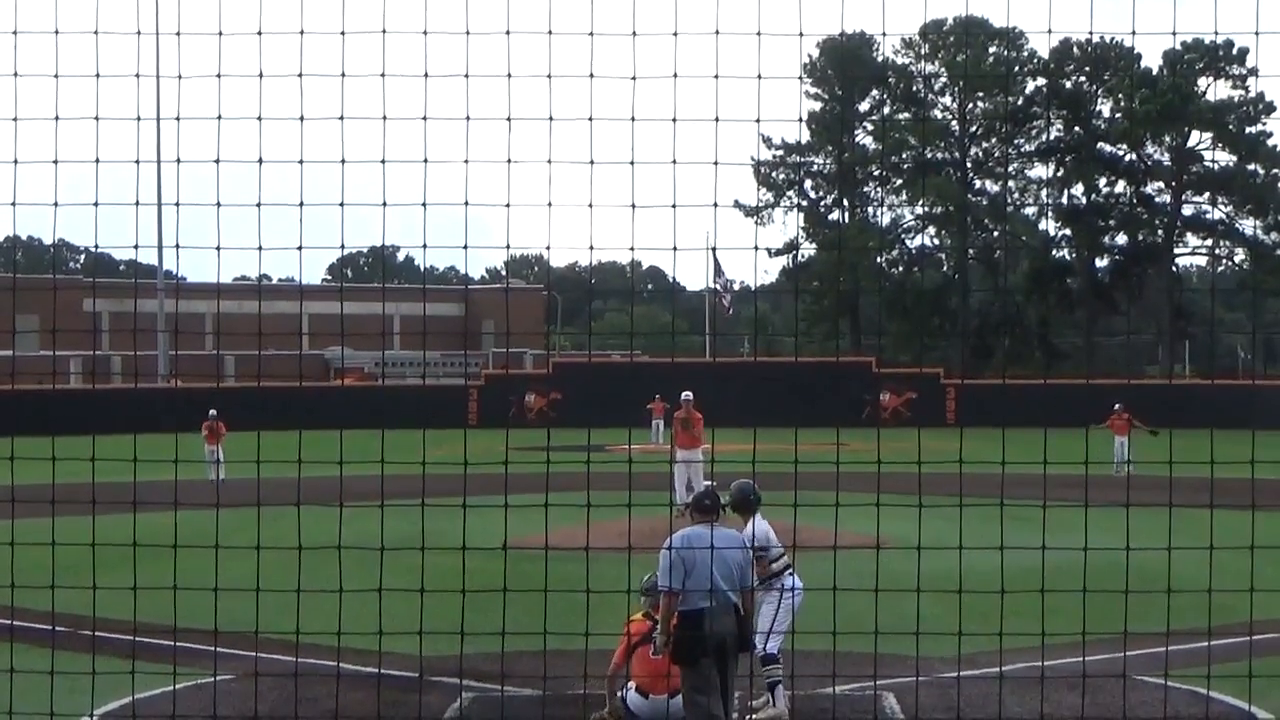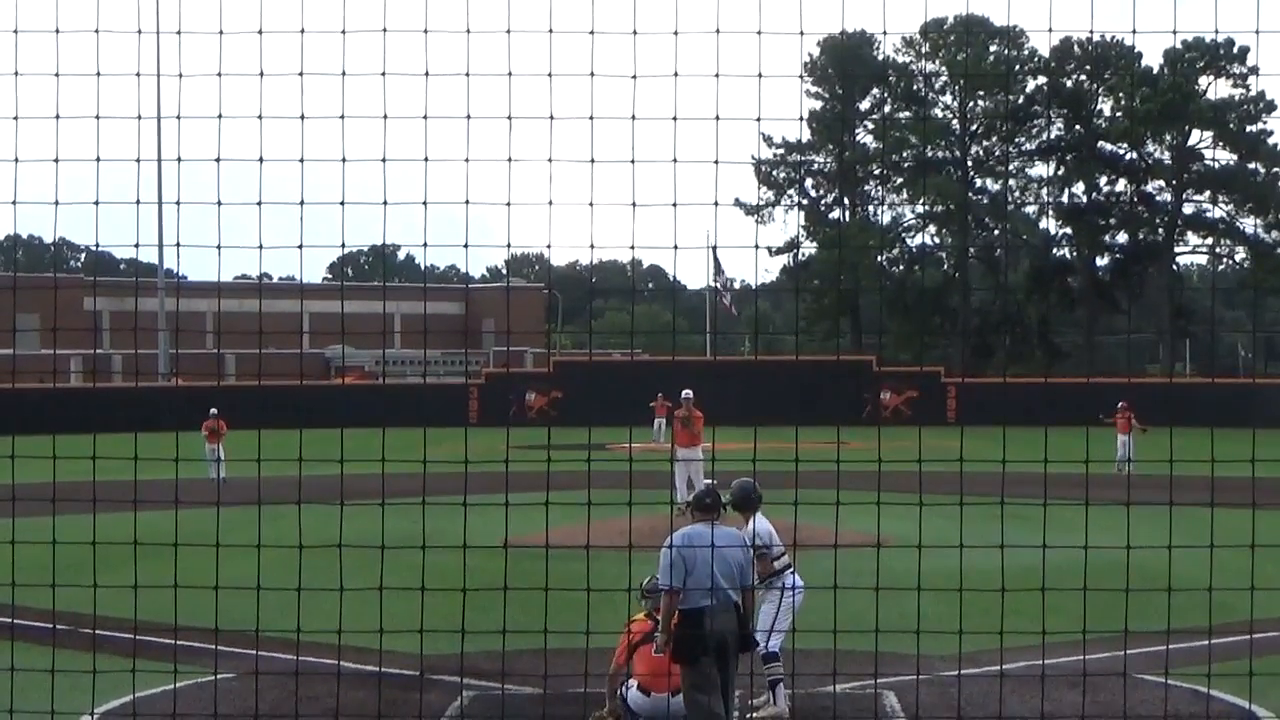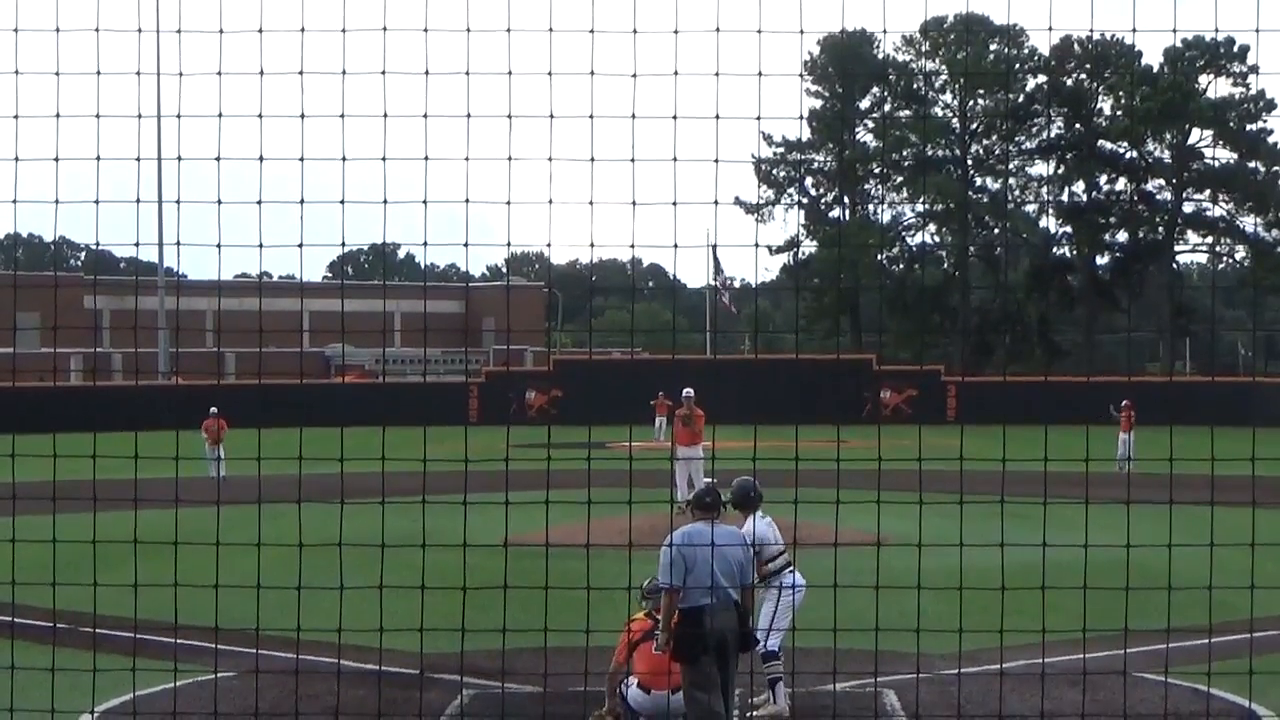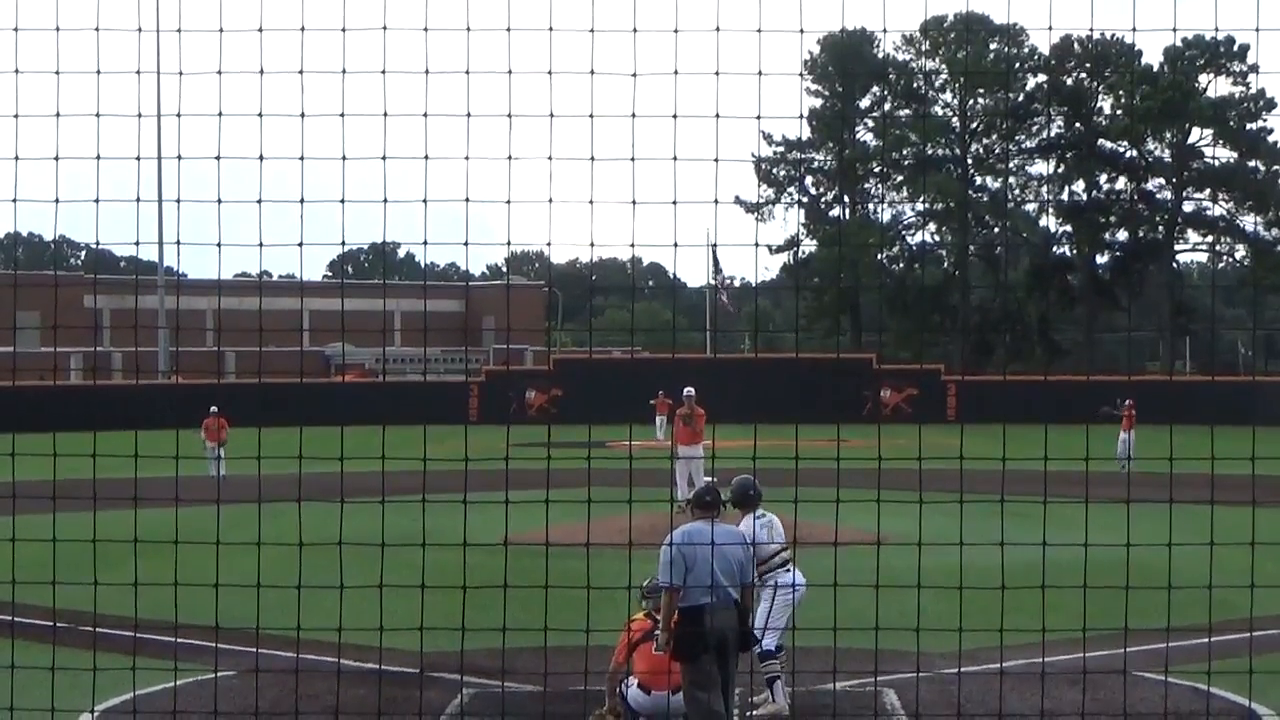
dt=0.2s
person 1, frame 1
left shoulder: (753, 530)
right shoulder: (757, 524)
left elbow: (762, 571)
left hip: (780, 590)
right hip: (775, 588)
left knee: (764, 647)
right knee: (766, 642)
right ankle: (776, 695)
person 1, frame 2
left shoulder: (756, 528)
right shoulder: (754, 524)
left elbow: (765, 569)
left hip: (782, 588)
right hip: (774, 587)
left knee: (767, 645)
right knee: (765, 640)
right ankle: (777, 693)
person 1, frame 3
left shoulder: (750, 529)
right shoulder: (763, 520)
left elbow: (757, 570)
left hip: (781, 587)
right hip: (787, 583)
left knee: (766, 644)
right knee: (767, 639)
right ankle: (777, 692)
person 1, frame 4
left shoulder: (744, 529)
right shoulder: (770, 518)
left hip: (778, 586)
right hip: (793, 580)
left knee: (762, 643)
right knee: (772, 638)
left ankle: (778, 703)
right ankle: (778, 691)
person 2, frame 1
left shoulder: (678, 541)
right shoulder: (738, 540)
left elbow: (670, 594)
right elbow: (748, 591)
left wrist: (663, 632)
right wrist: (747, 627)
left hip: (695, 623)
right hip: (730, 622)
left knee: (701, 693)
right knee: (724, 690)
person 2, frame 2
left shoulder: (679, 539)
right shoulder: (738, 538)
left elbow: (671, 593)
right elbow: (748, 589)
left wrist: (664, 631)
right wrist: (746, 625)
left hip: (695, 622)
right hip: (731, 620)
left knee: (702, 692)
right knee: (724, 689)
person 2, frame 3
left shoulder: (679, 538)
right shoulder: (738, 537)
left elbow: (671, 591)
right elbow: (747, 588)
left wrist: (664, 629)
right wrist: (745, 624)
left hip: (695, 621)
right hip: (731, 619)
left knee: (702, 691)
right knee: (725, 688)
person 2, frame 4
left shoulder: (679, 537)
right shoulder: (738, 536)
left elbow: (671, 590)
right elbow: (747, 587)
left wrist: (665, 629)
right wrist: (744, 623)
left hip: (696, 620)
right hip: (731, 618)
left knee: (702, 690)
right knee: (725, 688)
